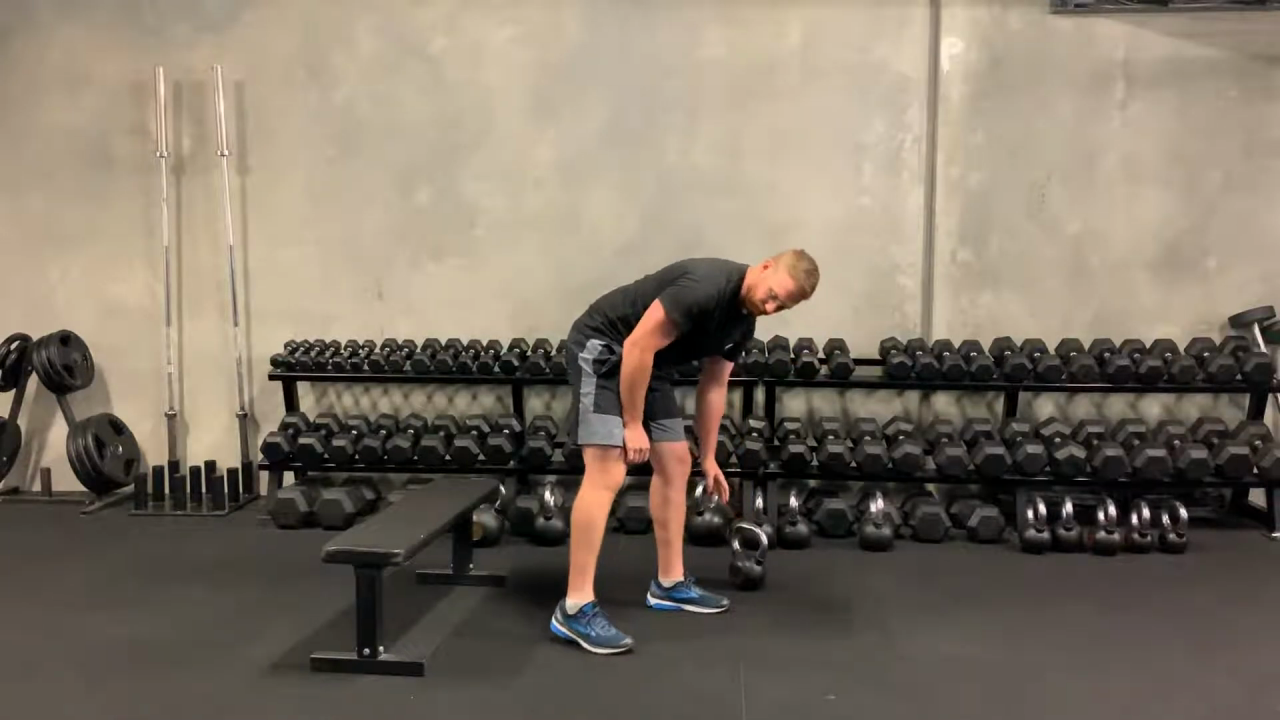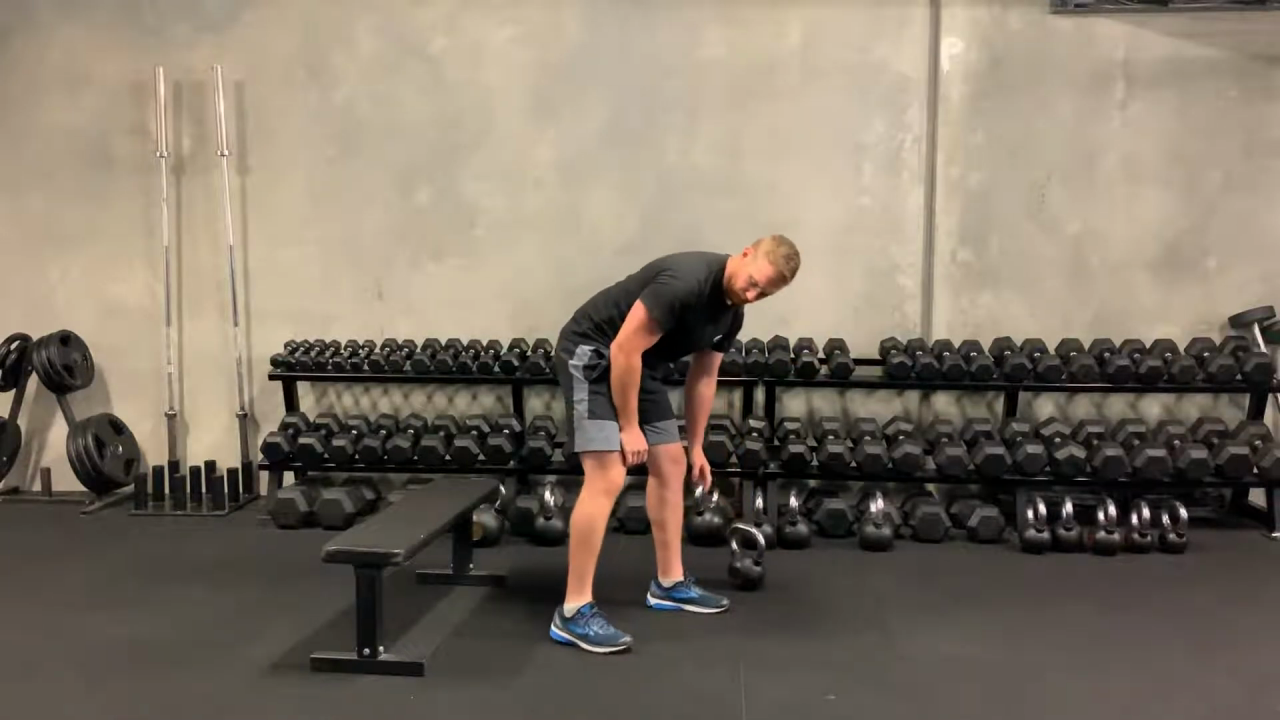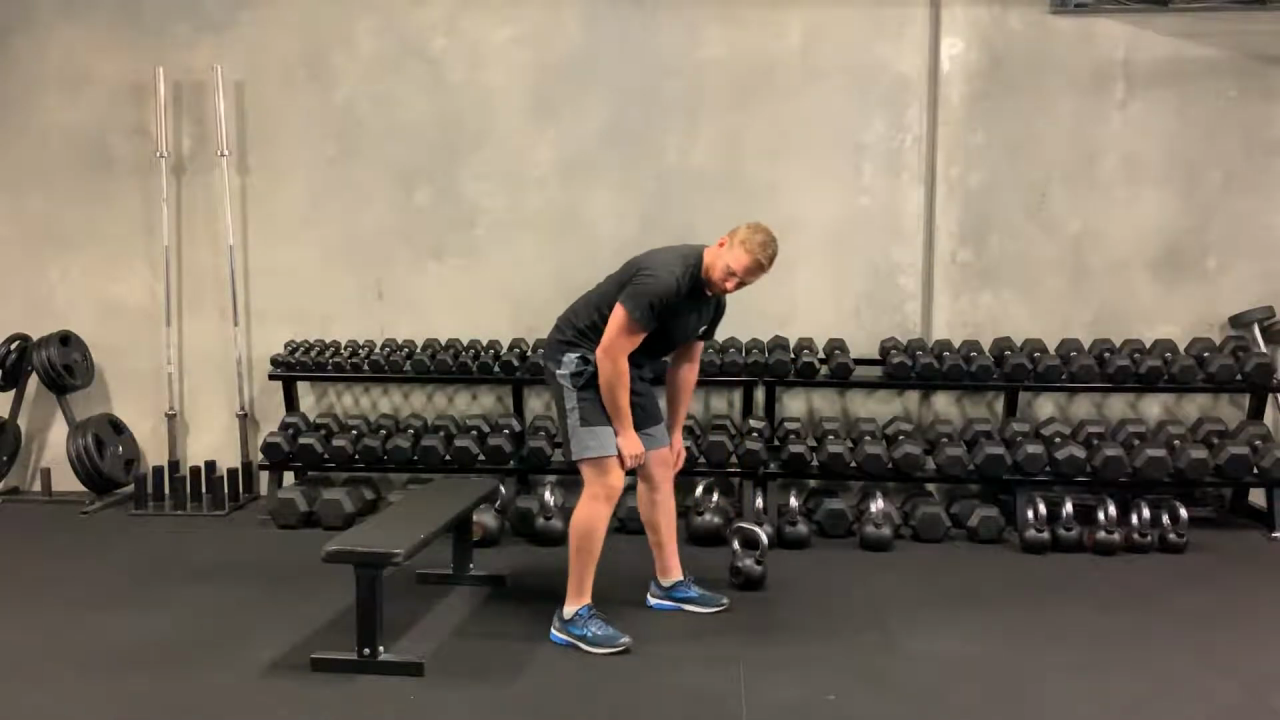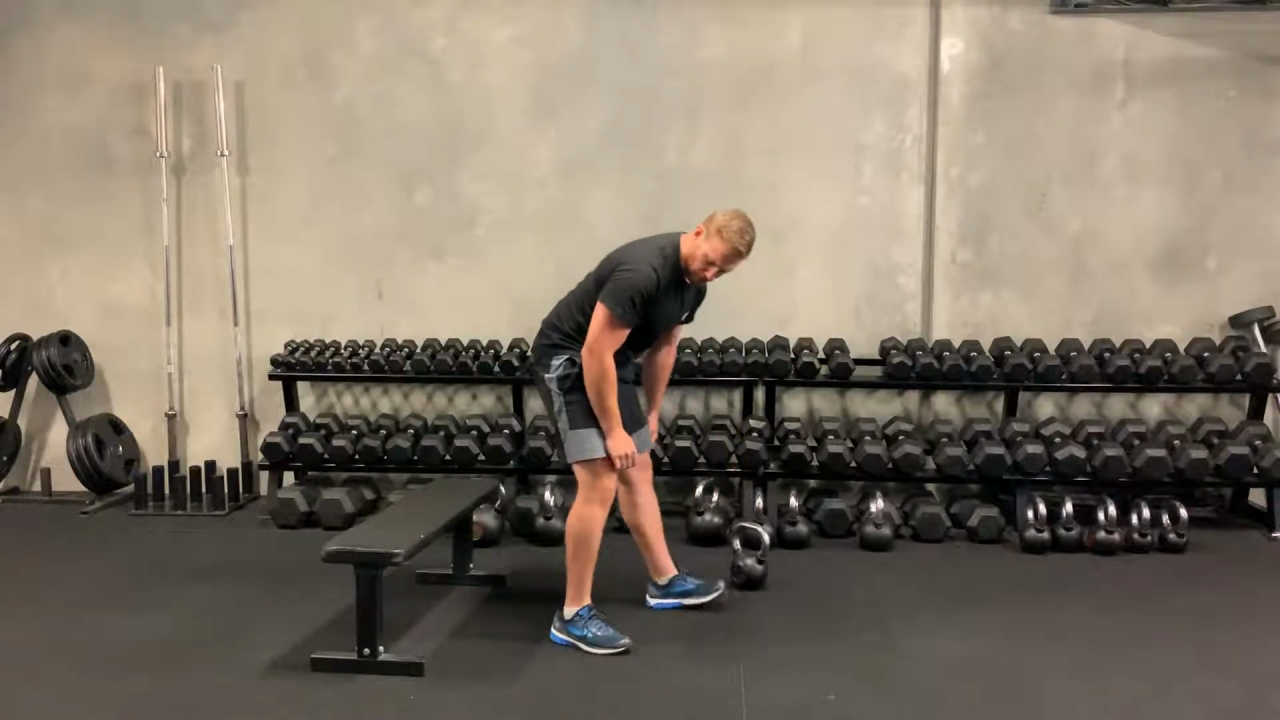
dt=0.1s
person 1, frame 1
left shoulder: (743, 321)
right shoulder: (705, 287)
left elbow: (714, 386)
right elbow: (638, 347)
left wrist: (708, 456)
right wrist: (633, 425)
left hip: (645, 365)
right hip: (604, 348)
left knee: (676, 465)
right knee: (608, 474)
left ankle: (670, 583)
right ankle: (576, 608)
person 1, frame 2
left shoulder: (731, 312)
right shoulder: (684, 281)
left elbow: (703, 376)
right elbow: (624, 348)
left wrist: (695, 446)
right wrist: (629, 428)
left hip: (638, 367)
right hip: (593, 354)
left knee: (671, 466)
right knee: (607, 479)
left ankle: (669, 582)
right ankle: (574, 609)
person 1, frame 3
left shoulder: (713, 299)
right shoulder: (663, 278)
left elbow: (684, 362)
right elbow: (610, 353)
left wrist: (675, 430)
right wrist: (624, 431)
left hip: (625, 367)
right hip: (583, 359)
left knee: (660, 470)
right knee: (608, 480)
left ankle: (670, 584)
right ankle: (574, 614)
person 1, frame 4
left shoulder: (694, 285)
right shoulder: (641, 271)
left elbow: (662, 346)
right elbow: (594, 352)
left wrist: (651, 413)
right wrist: (614, 431)
left hip: (611, 365)
right hip: (569, 362)
left knee: (637, 472)
right knee: (600, 484)
left ankle: (665, 580)
right ankle: (573, 614)
